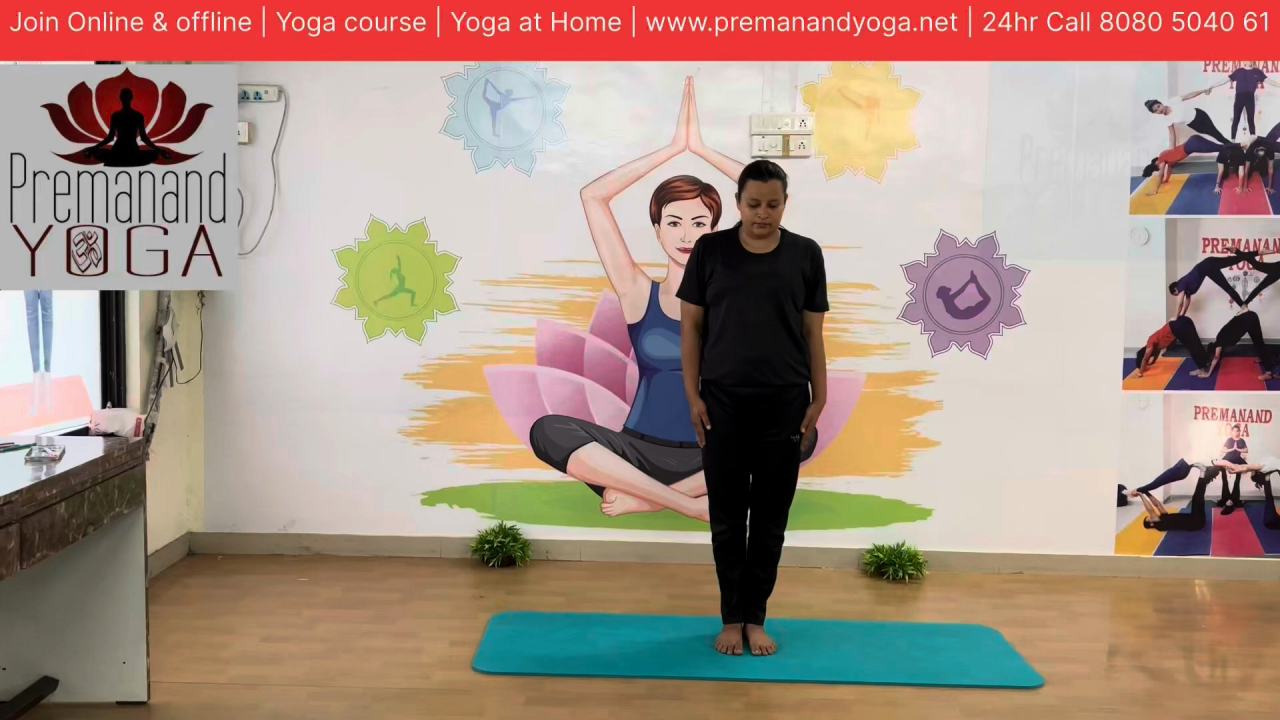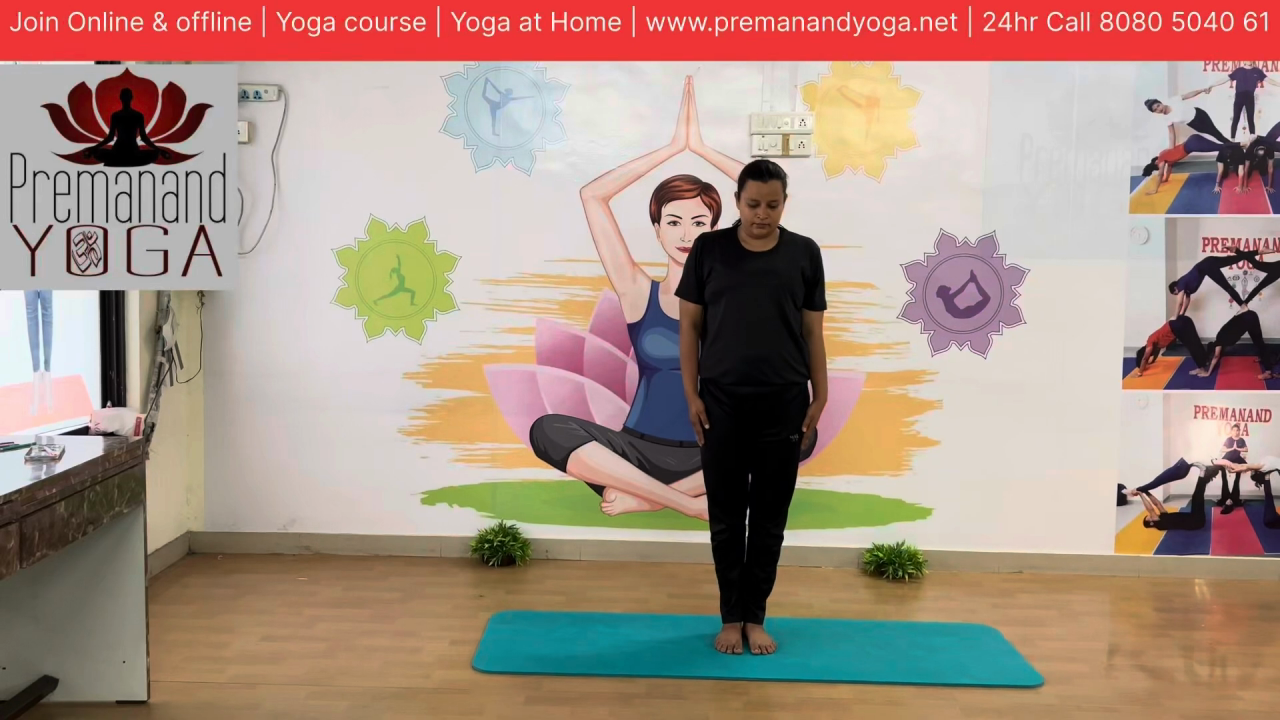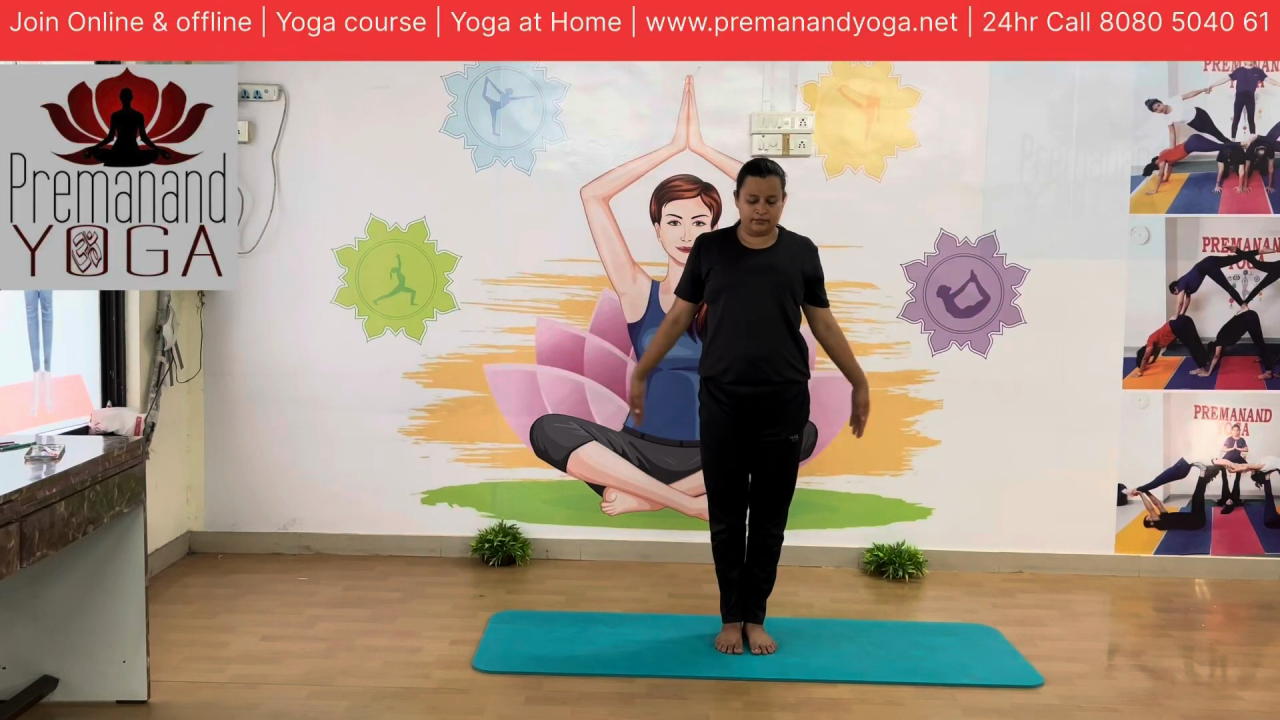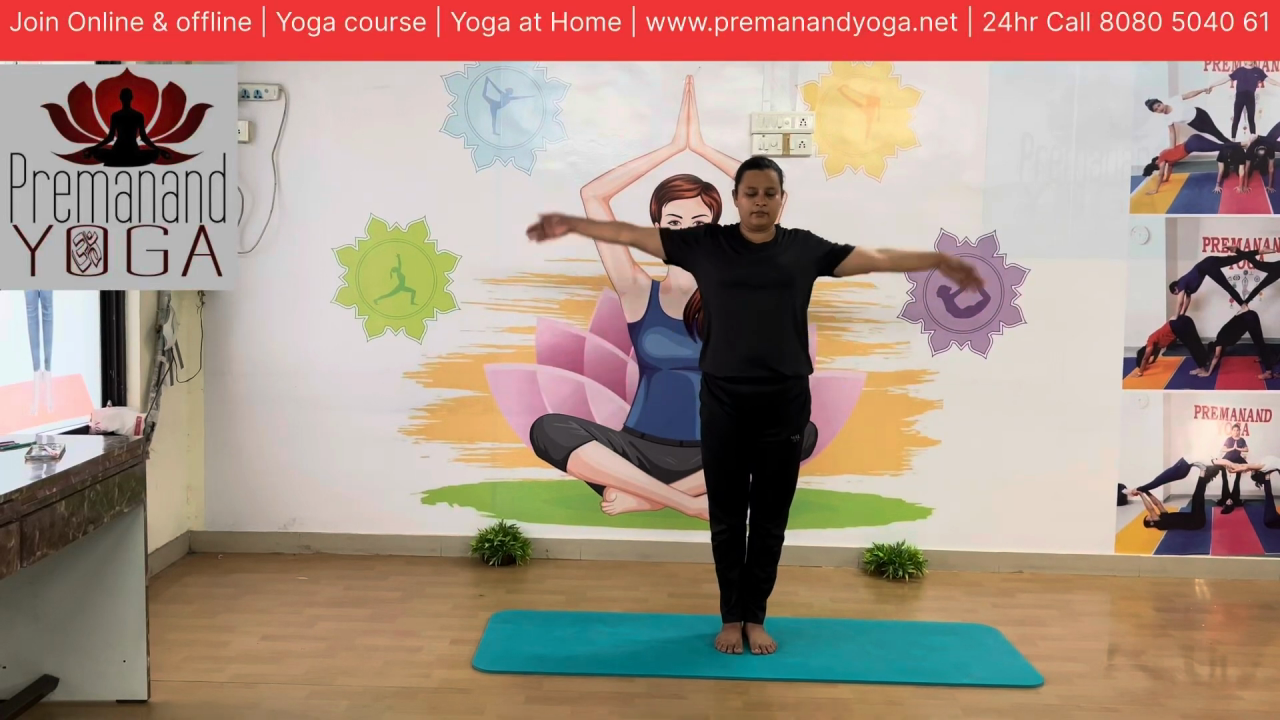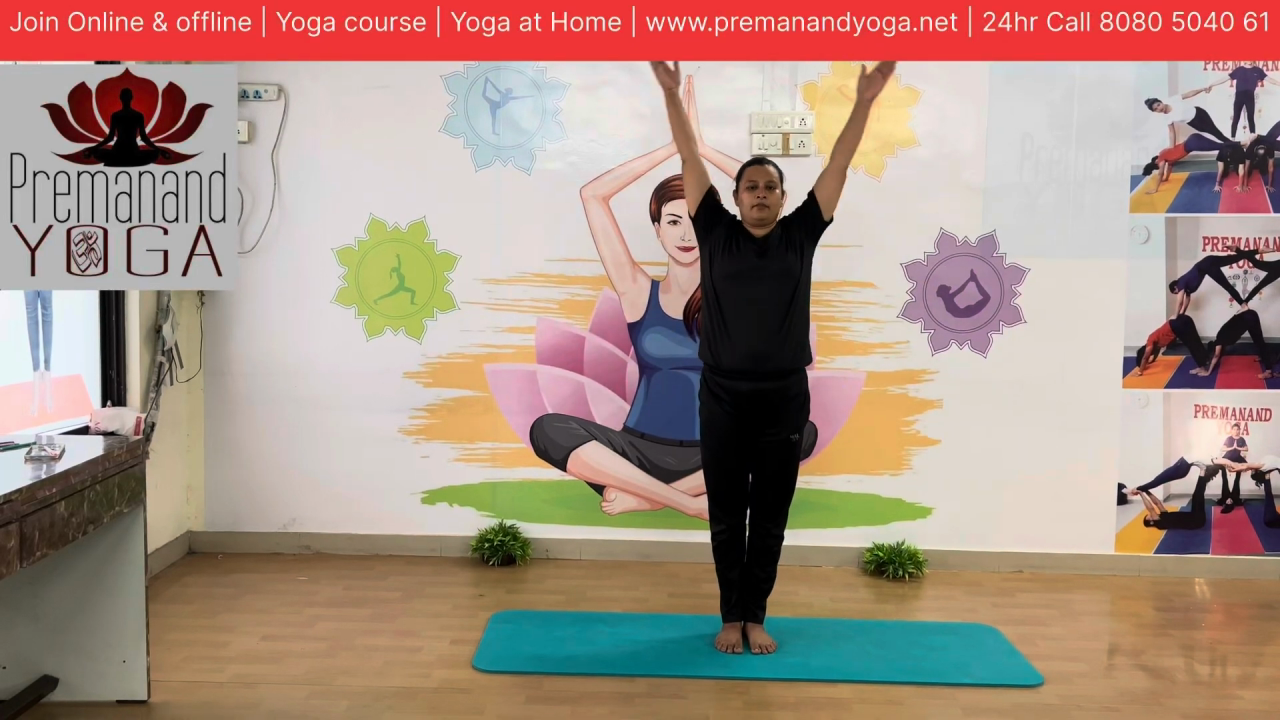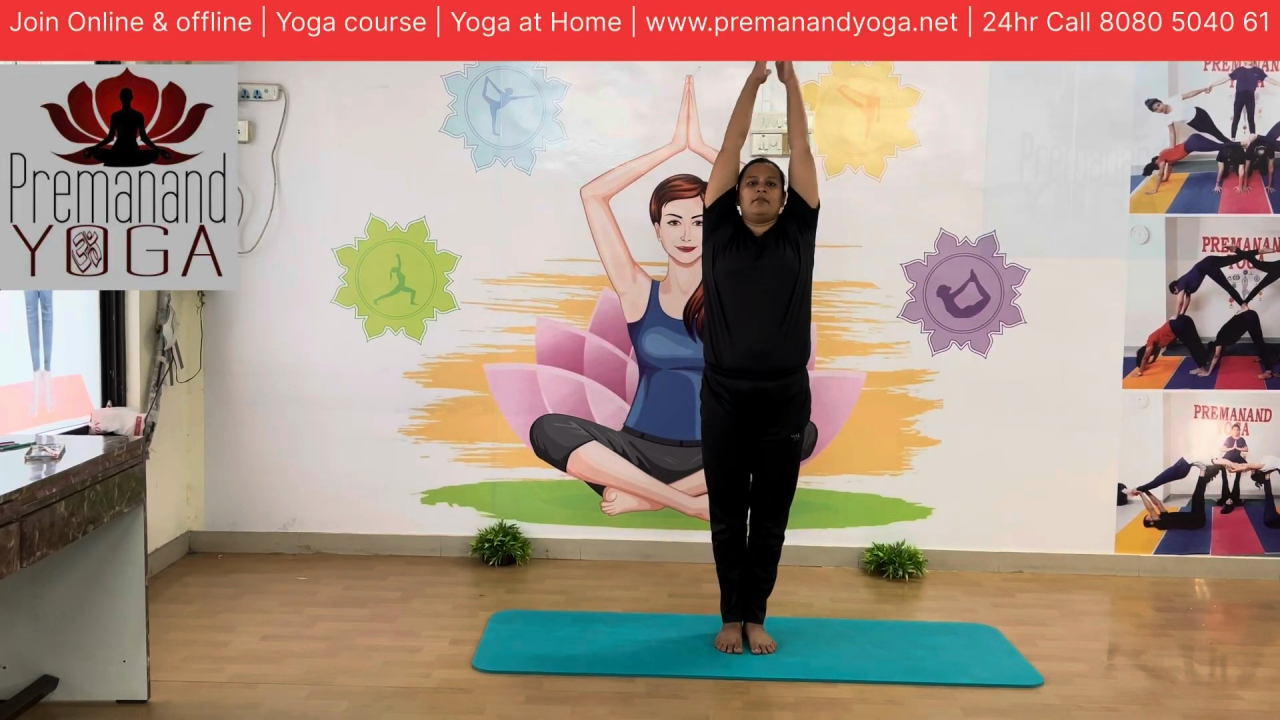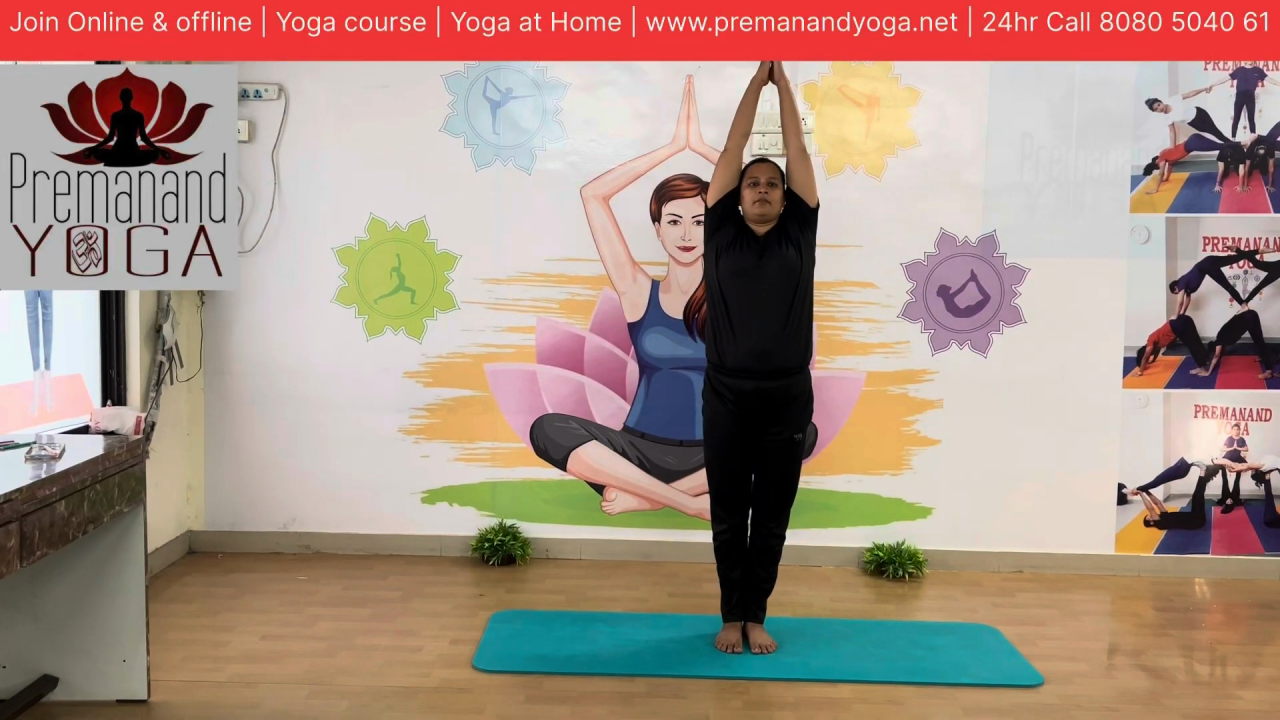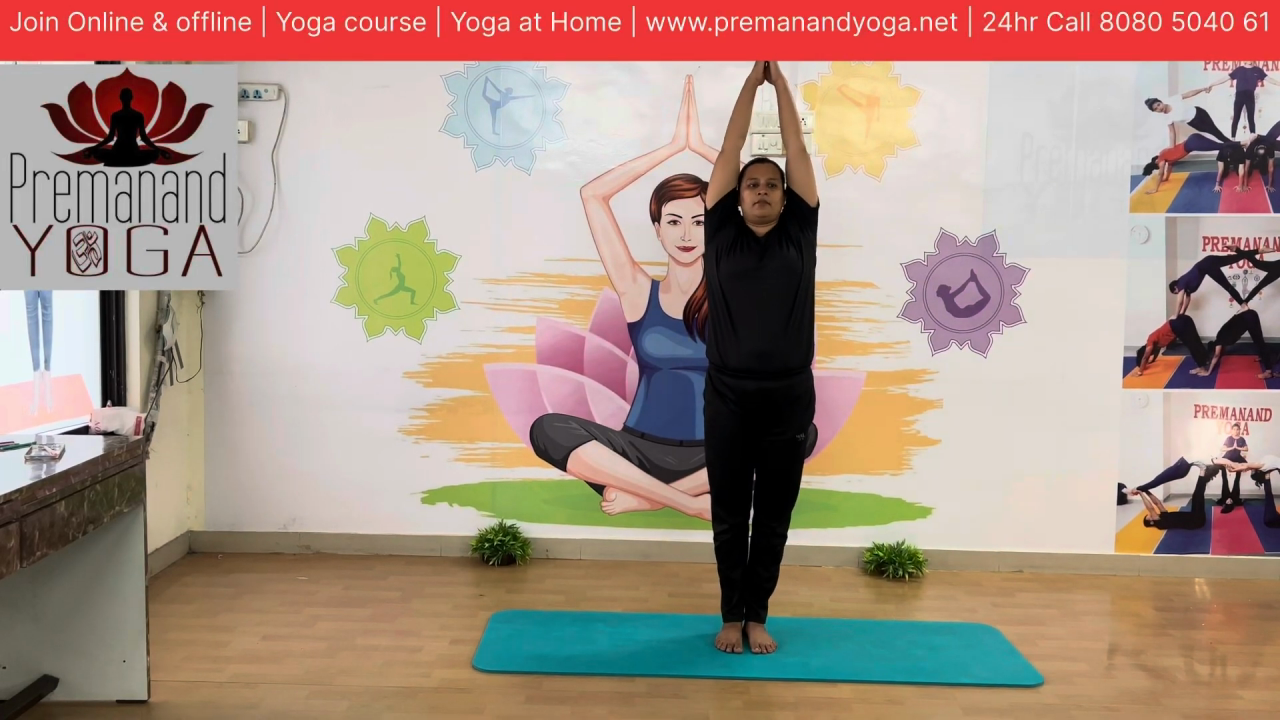
dt=0.4s
person 1, frame 1
left shoulder: (806, 254)
right shoulder: (709, 250)
left elbow: (813, 332)
right elbow: (691, 326)
left wrist: (818, 399)
right wrist: (693, 395)
left hip: (784, 403)
right hip: (723, 402)
left knee: (770, 517)
right knee: (727, 516)
left ankle: (755, 617)
right ankle: (731, 617)
person 1, frame 2
left shoulder: (804, 252)
right shoulder: (708, 248)
left elbow: (812, 330)
right elbow: (690, 324)
left wrist: (820, 398)
right wrist: (691, 393)
left hip: (783, 401)
right hip: (722, 401)
left knee: (770, 516)
right knee: (726, 514)
left ankle: (755, 616)
right ankle: (730, 616)
person 1, frame 3
left shoulder: (802, 252)
right shoulder: (710, 248)
left elbow: (823, 323)
right elbow: (679, 316)
left wrist: (859, 382)
right wrist: (642, 370)
left hip: (784, 400)
right hip: (722, 399)
left knee: (770, 515)
right knee: (726, 514)
left ankle: (755, 616)
right ankle: (731, 616)
person 1, frame 4
left shoulder: (804, 247)
right shoulder: (706, 243)
left elbow: (871, 257)
right elbow: (636, 235)
left wrist: (936, 259)
right wrist: (572, 224)
left hip: (785, 398)
right hip: (724, 398)
left knee: (771, 517)
right knee: (727, 515)
left ankle: (755, 615)
right ankle: (731, 616)
person 1, frame 5
left shoulder: (800, 235)
right shoulder: (715, 233)
left elbow: (837, 166)
right elbow: (690, 161)
left wrist: (865, 101)
right wrist: (671, 95)
left hip: (784, 398)
right hip: (723, 397)
left knee: (770, 515)
right knee: (726, 514)
left ankle: (755, 615)
right ankle: (730, 615)
person 1, frame 6
left shoulder: (799, 232)
right shoulder: (719, 230)
left elbow: (802, 151)
right elbow: (729, 149)
left wrist: (791, 80)
right wrist: (752, 81)
left hip: (784, 396)
right hip: (724, 395)
left knee: (771, 516)
right knee: (727, 514)
left ankle: (756, 615)
right ankle: (730, 615)
person 1, frame 7
left shoulder: (800, 232)
right shoulder: (721, 231)
left elbow: (798, 151)
right elbow: (731, 150)
left wrist: (783, 83)
right wrist: (755, 82)
left hip: (787, 396)
right hip: (727, 395)
left knee: (771, 515)
right knee: (728, 513)
left ankle: (756, 614)
right ankle: (731, 615)
person 1, frame 8
left shoulder: (800, 232)
right shoulder: (722, 234)
left elbow: (798, 151)
right elbow: (728, 152)
left wrist: (780, 82)
right wrist: (749, 84)
left hip: (788, 396)
right hip: (728, 395)
left knee: (773, 516)
right knee: (729, 514)
left ankle: (757, 614)
right ankle: (731, 615)
person 2, frame 1
right shoulder: (638, 293)
right elbow: (592, 197)
left wrist: (700, 147)
right wrist: (673, 148)
left hip: (711, 456)
right hip: (641, 453)
right knee: (547, 431)
left ankle: (645, 496)
right ankle: (693, 504)
person 2, frame 2
right shoulder: (637, 292)
right elbow: (592, 195)
left wrist: (700, 147)
right wrist: (673, 147)
right hip: (641, 453)
right knee: (547, 431)
left ankle: (644, 498)
right ankle: (694, 503)
person 2, frame 3
right shoulder: (638, 293)
right elbow: (592, 196)
left wrist: (702, 147)
right wrist: (675, 146)
right hip: (640, 453)
left knee: (802, 434)
right knee: (548, 431)
left ankle: (645, 495)
right ankle: (692, 503)
person 2, frame 4
right shoulder: (638, 292)
right elbow: (593, 196)
left wrist: (700, 146)
right wrist: (673, 147)
right hip: (642, 452)
left knee: (801, 433)
right knee: (548, 430)
left ankle: (646, 497)
right ankle: (694, 503)
person 2, frame 5
right shoulder: (638, 291)
right elbow: (592, 195)
left wrist: (701, 146)
right wrist: (673, 146)
right hip: (641, 452)
left knee: (801, 432)
right knee: (547, 431)
left ankle: (644, 496)
right ankle: (694, 503)
person 2, frame 6
right shoulder: (638, 291)
right elbow: (592, 194)
left wrist: (699, 145)
right wrist: (673, 146)
right hip: (642, 452)
left knee: (801, 432)
right knee: (548, 430)
left ankle: (645, 497)
right ankle: (694, 504)
person 2, frame 7
right shoulder: (638, 291)
right elbow: (592, 195)
left wrist: (700, 145)
right wrist: (673, 146)
left hip: (712, 457)
right hip: (641, 452)
left knee: (800, 431)
right knee: (548, 430)
left ankle: (646, 497)
right ankle: (694, 503)
person 2, frame 8
right shoulder: (639, 291)
right elbow: (593, 195)
left wrist: (698, 145)
right wrist: (673, 147)
right hip: (656, 448)
left knee: (801, 432)
right knee: (548, 431)
left ankle: (646, 494)
right ankle: (690, 500)
